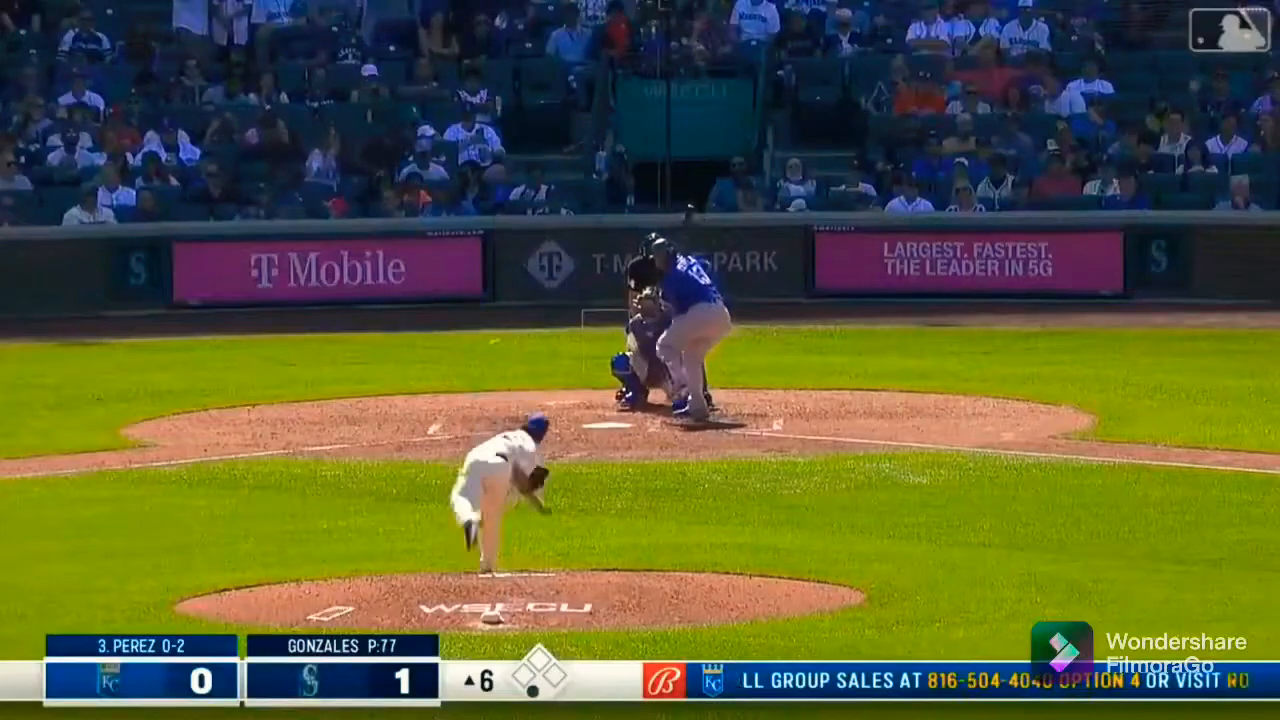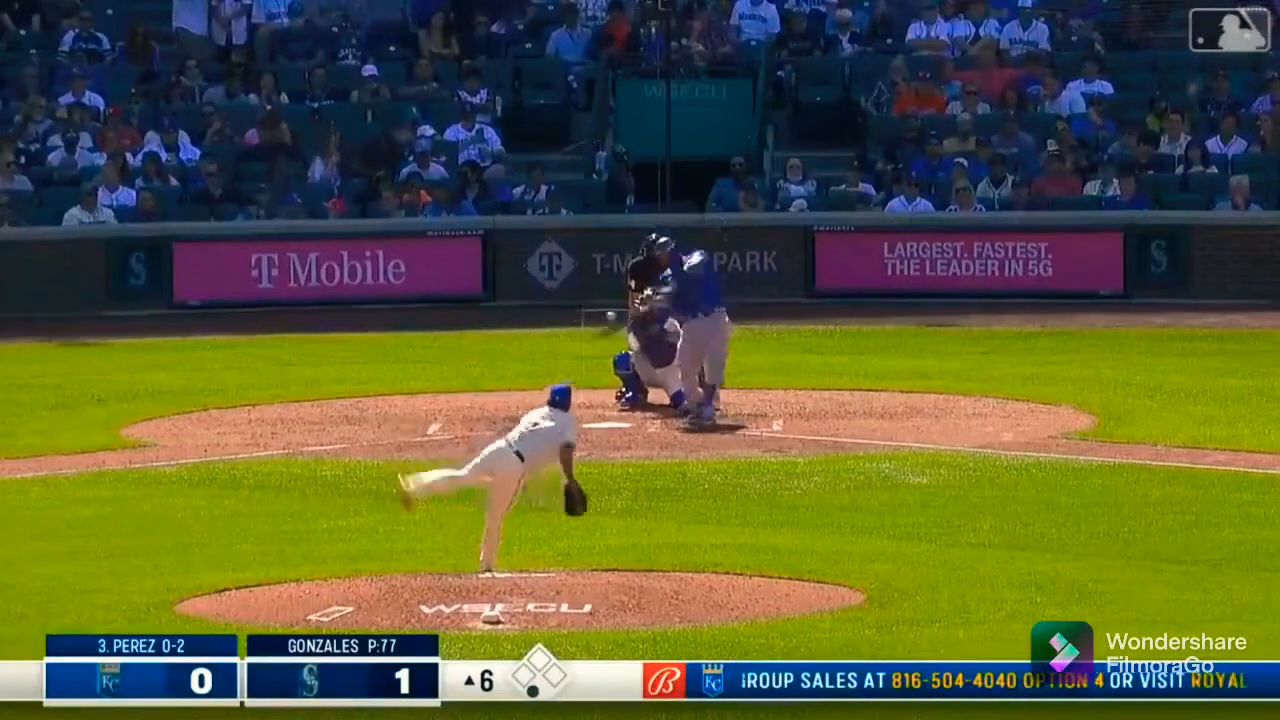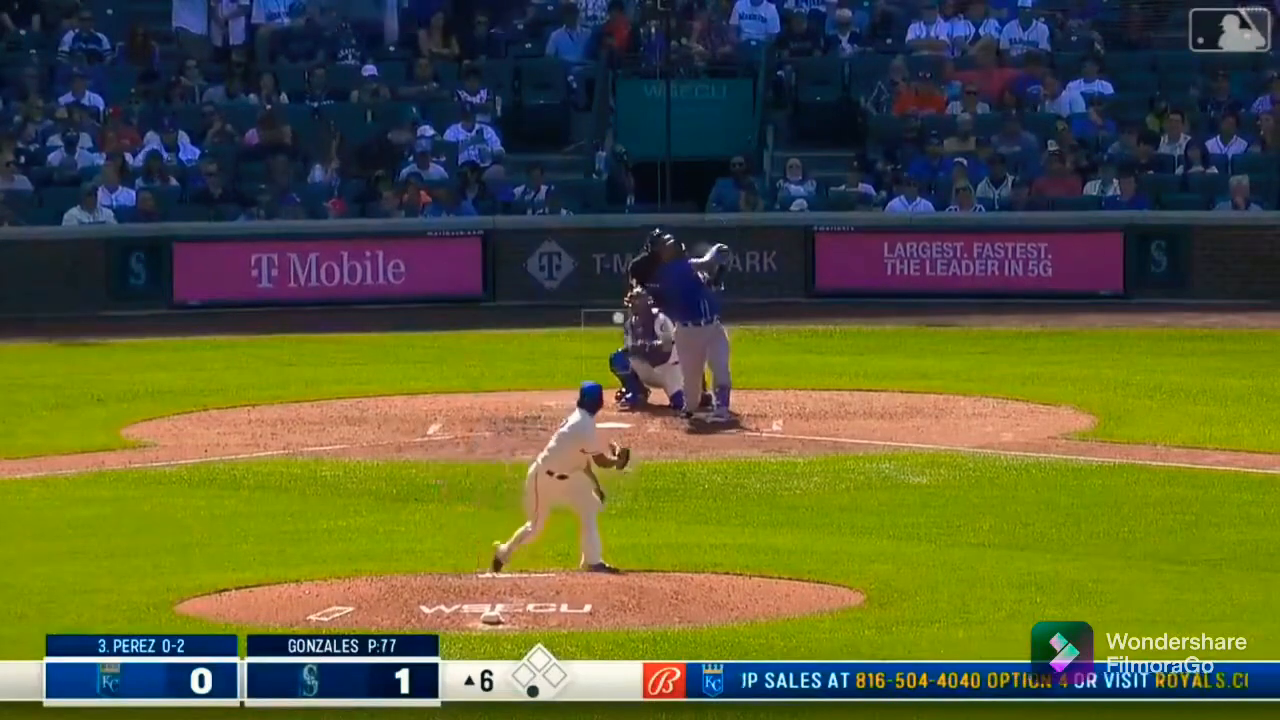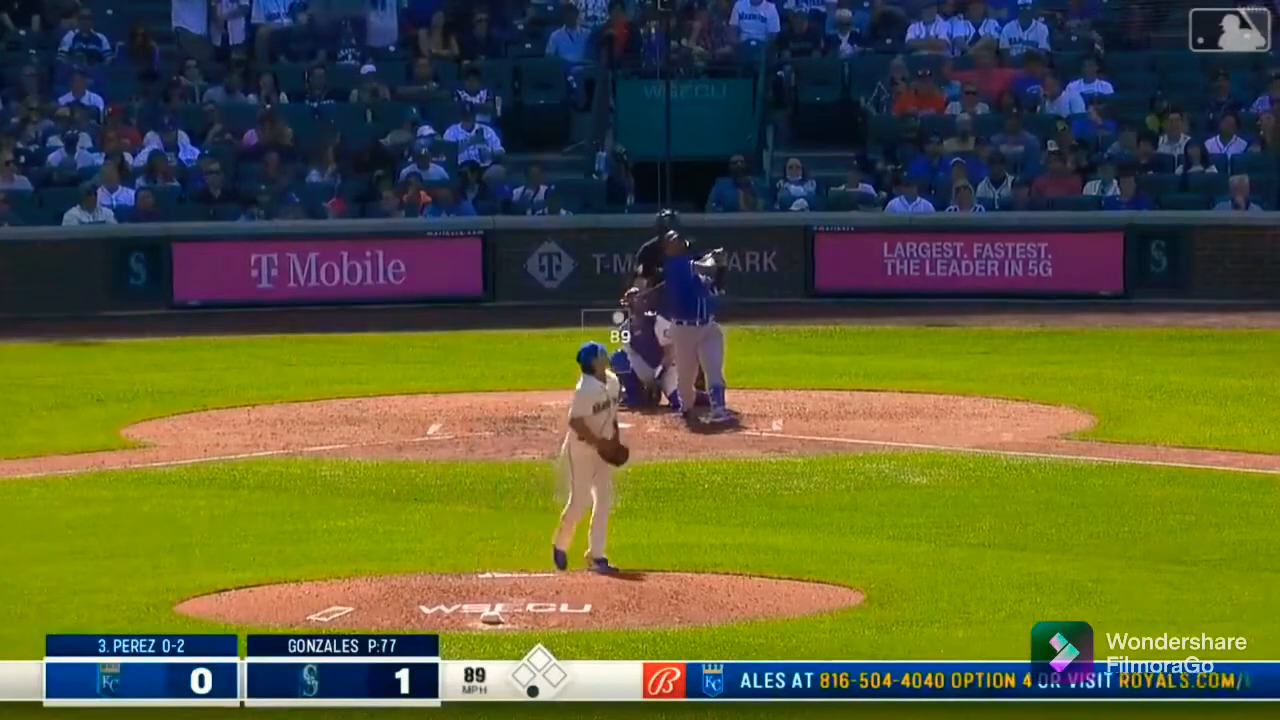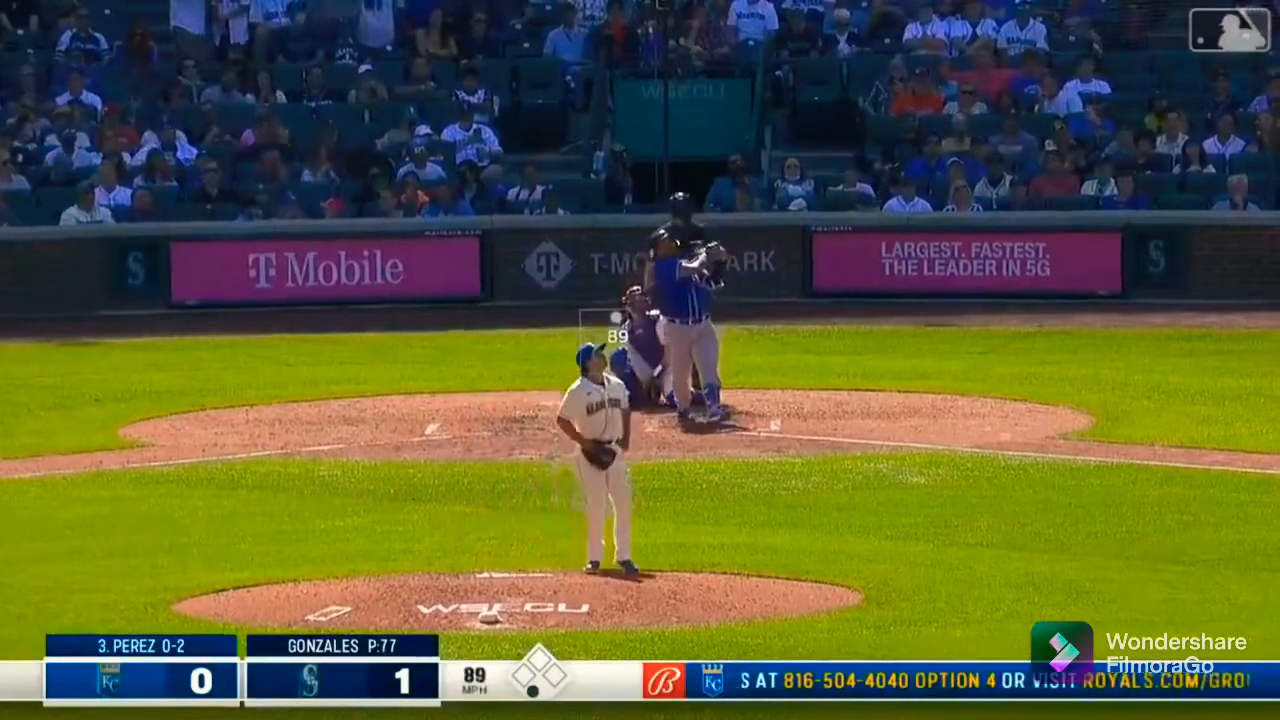
dt=0.3s
person 1, frame 1
left shoulder: (511, 435)
right shoulder: (533, 449)
left hip: (478, 460)
right hip: (498, 468)
right knee: (492, 522)
left ankle: (470, 522)
right ankle: (488, 564)
person 1, frame 2
left shoulder: (537, 414)
right shoulder: (568, 423)
right elbow: (566, 451)
right wrist: (571, 480)
left hip: (499, 452)
right hip: (515, 469)
left knee: (459, 477)
right knee: (496, 517)
left ankle: (412, 487)
right ankle: (487, 564)
person 1, frame 3
left shoulder: (580, 420)
right shoulder: (586, 427)
left elbow: (583, 456)
right elbow: (601, 460)
left wrist: (595, 483)
right wrist: (618, 461)
left hip: (565, 476)
right hip: (546, 478)
left knee: (591, 507)
right knee: (536, 526)
left ankle: (592, 560)
right ankle: (504, 552)
person 1, frame 4
left shoulder: (612, 380)
right shoulder: (585, 389)
right elbow: (575, 424)
left wrist: (615, 436)
right wrist: (600, 443)
left hip: (600, 449)
right hip: (579, 449)
left knee: (604, 500)
right knee: (578, 503)
left ankle: (597, 554)
right ankle: (560, 546)
person 1, frame 5
left shoulder: (617, 385)
right shoulder: (578, 391)
right elbow: (562, 420)
left wrist: (626, 438)
right wrist: (584, 442)
left hip: (614, 451)
right hip: (590, 454)
left knee: (623, 505)
right knee: (596, 507)
left ankle: (624, 556)
right ankle: (594, 558)
person 2, frame 1
left shoulder: (670, 277)
right shoulder: (689, 261)
left elbow: (674, 310)
left hip: (703, 313)
right hip: (721, 317)
left knee: (665, 345)
right knee: (691, 357)
left ankle: (680, 386)
right ankle: (697, 406)
person 2, frame 2
left shoulder: (697, 258)
right shoulder: (667, 276)
left hip: (715, 319)
right hip: (691, 324)
left knee: (714, 365)
right knee: (687, 369)
left ankle: (708, 409)
right ankle: (693, 404)
person 2, frame 3
left shoulder: (687, 265)
right shoulder: (668, 270)
right elbow: (705, 264)
left wrist: (717, 259)
right wrist: (715, 251)
left hip: (713, 326)
right hip: (688, 330)
left knee: (721, 368)
right knee: (692, 376)
left ankle: (721, 409)
right ankle: (690, 407)
person 2, frame 4
left shoulder: (690, 265)
right shoulder: (674, 265)
left hip: (709, 326)
right hip: (684, 329)
left knee: (714, 368)
right knee: (686, 374)
left ankle: (719, 409)
right ankle: (686, 408)
person 2, frame 5
left shoulder: (688, 259)
right shoulder: (662, 267)
right elbow: (693, 269)
left wrist: (708, 255)
right wrist: (704, 256)
left hip: (702, 326)
right hip: (677, 329)
left knee: (709, 369)
right knee: (680, 375)
left ankle: (714, 409)
right ankle: (683, 410)
